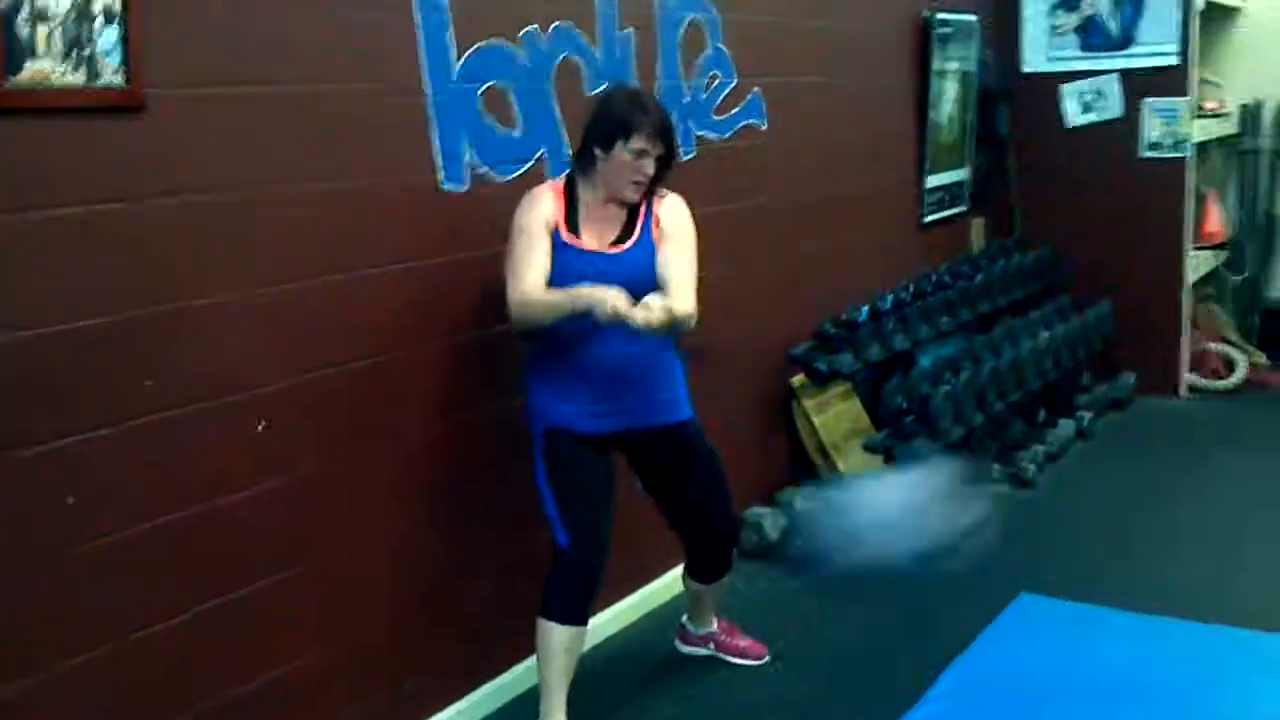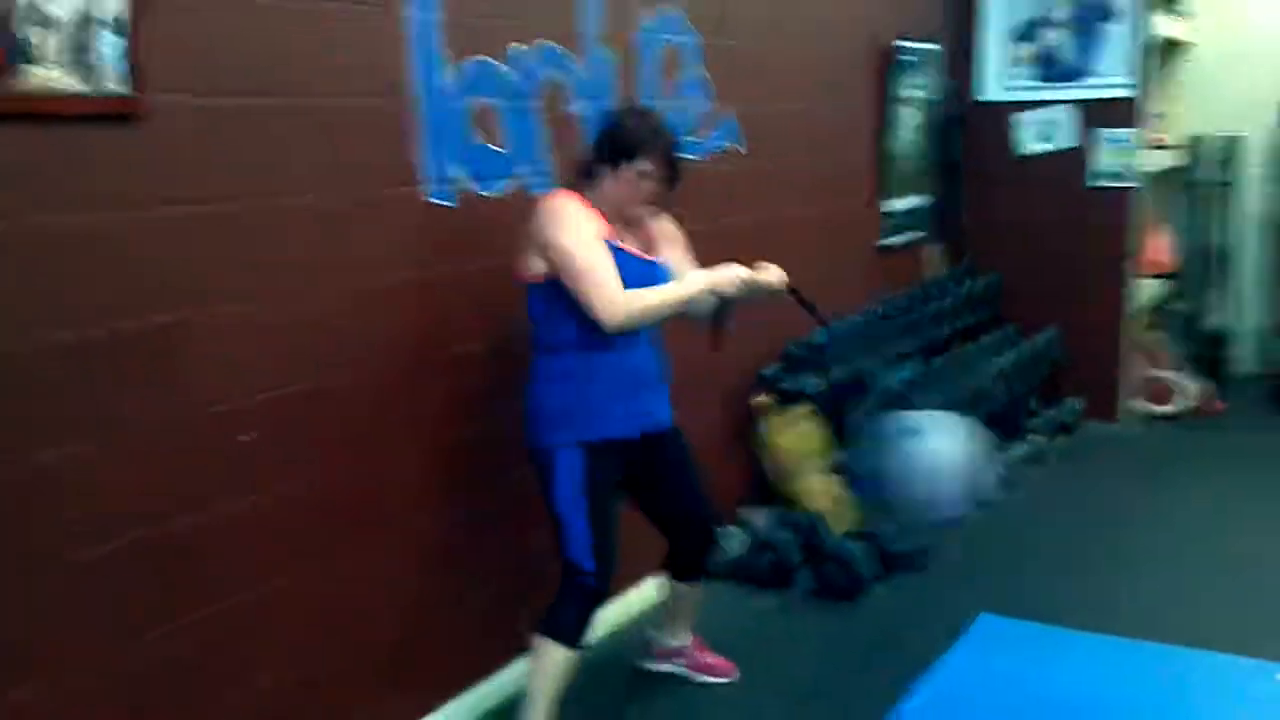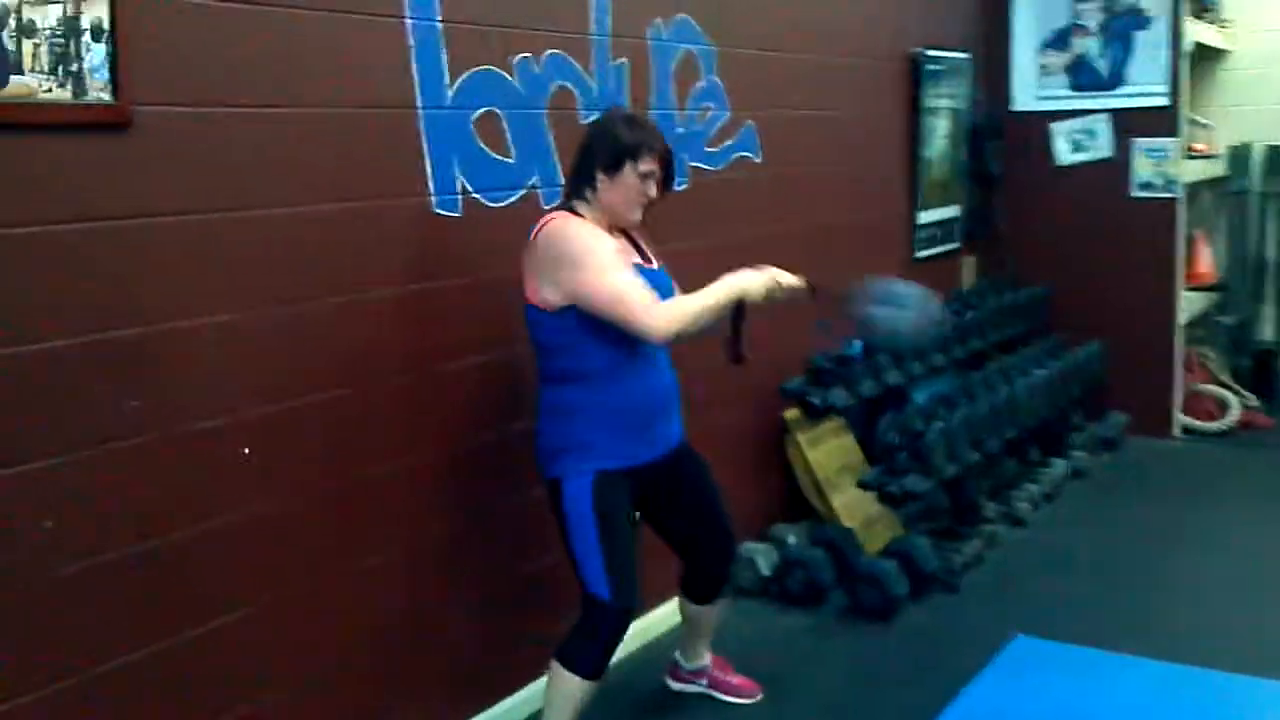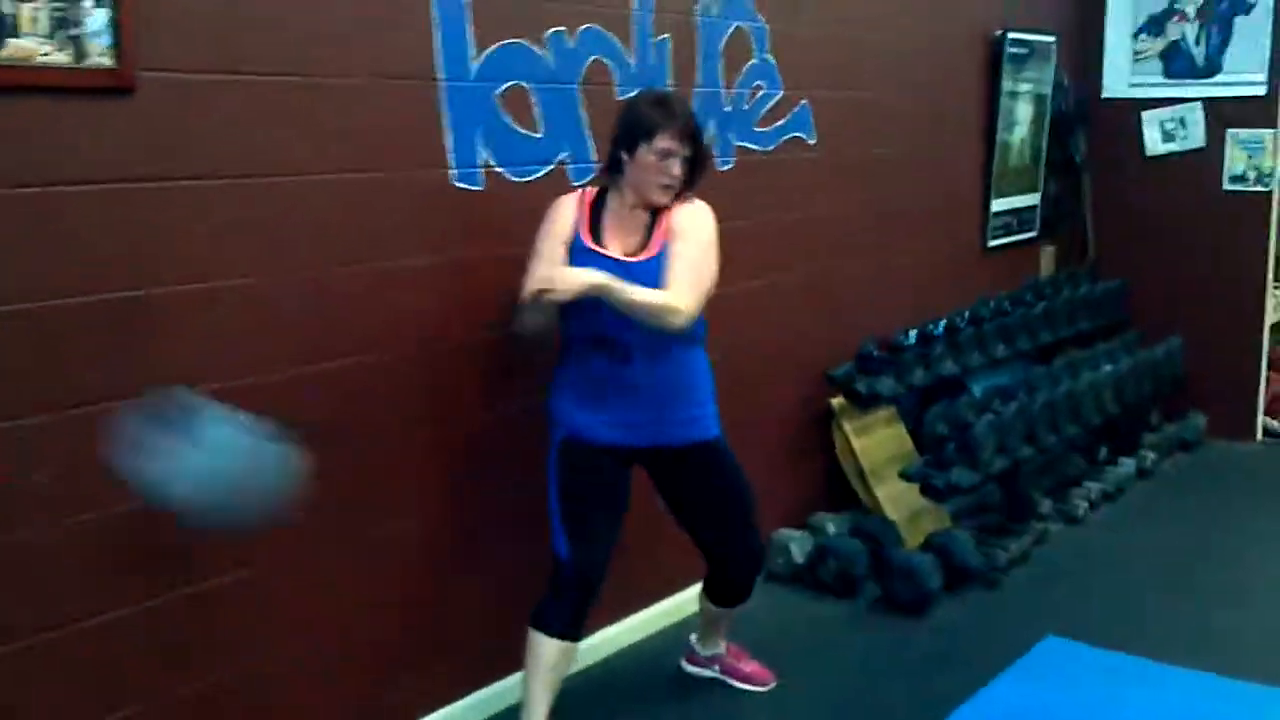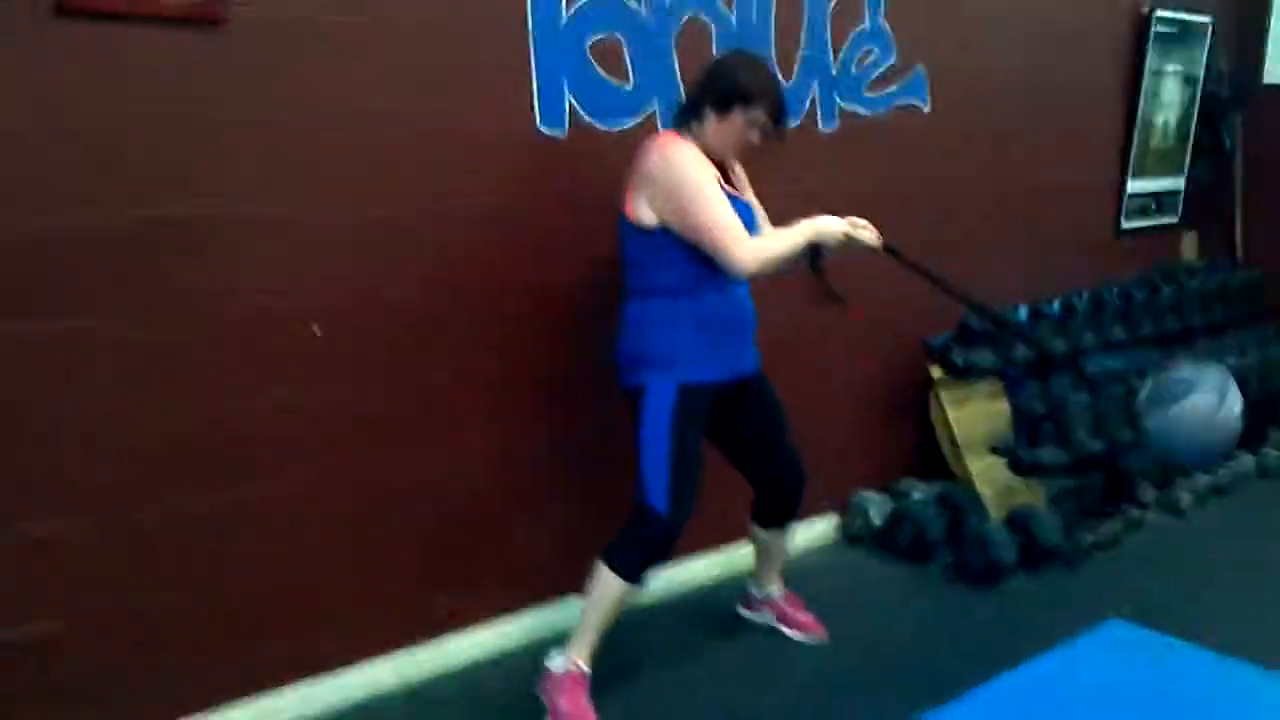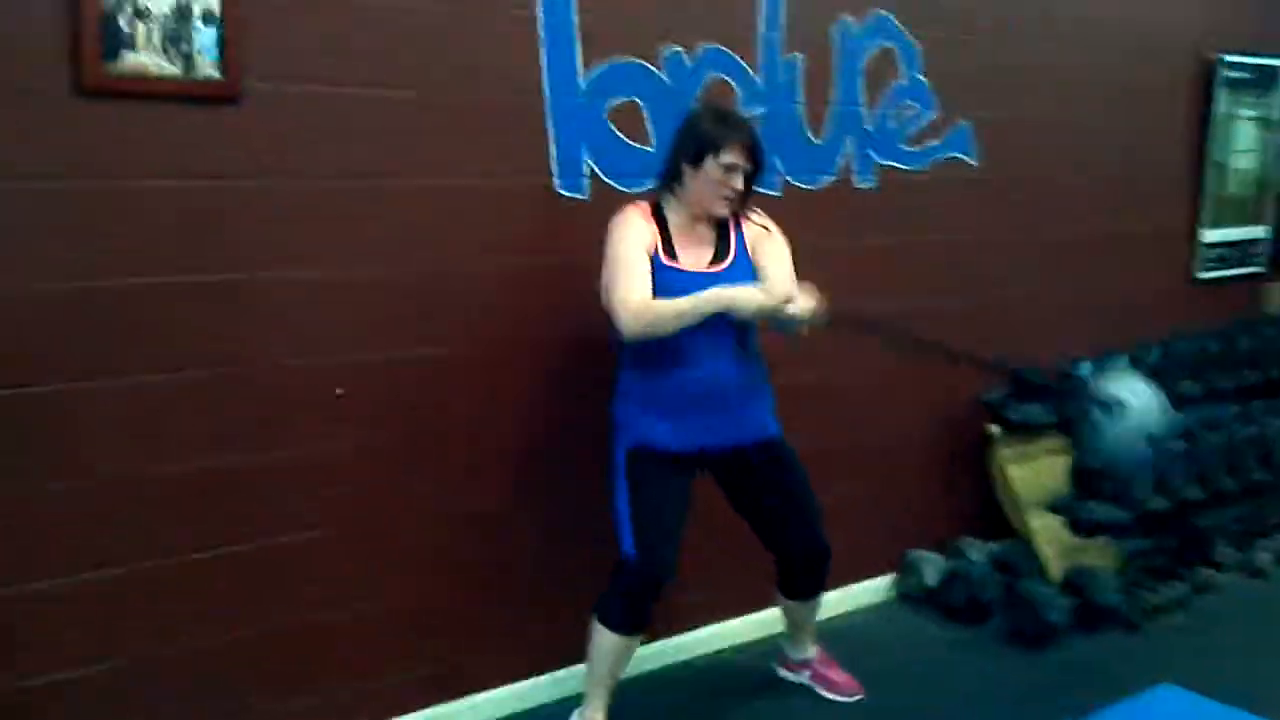
dt=0.5s
person 1, frame 1
left shoulder: (667, 210)
right shoulder: (543, 205)
left elbow: (684, 308)
right elbow: (521, 308)
left wrist: (656, 311)
right wrist: (580, 300)
left hip: (657, 410)
right hip: (568, 417)
left knee: (716, 532)
right knee: (578, 560)
left ankle: (701, 628)
person 1, frame 2
left shoulder: (653, 224)
right shoulder: (563, 214)
left elbow: (697, 301)
right elbow: (613, 312)
left wrist: (751, 281)
right wrist: (708, 282)
left hip: (645, 419)
right hip: (577, 431)
left knee: (698, 533)
right knee: (588, 578)
left ankle: (671, 644)
person 1, frame 3
left shoulder: (632, 237)
right shoulder: (565, 234)
left elbow: (668, 318)
right elbow: (658, 323)
left wrist: (749, 290)
right wrist: (734, 284)
left hip: (657, 440)
right hip: (590, 456)
left knee: (714, 548)
right knee: (611, 608)
left ankle: (693, 663)
person 1, frame 4
left shoulder: (692, 218)
right shoulder: (571, 213)
left elbow: (678, 313)
right elbow: (532, 311)
left wrist: (599, 284)
right wrist: (564, 290)
left hip: (681, 422)
right hip: (591, 424)
left knee: (742, 553)
right knee: (575, 574)
left ankle: (708, 649)
person 1, frame 5
left shoulder: (722, 167)
right shoulder: (673, 160)
left elbow: (758, 244)
right elbow: (741, 259)
left wrist: (833, 234)
right wrist: (813, 228)
left hip: (730, 362)
right hip: (671, 370)
left knee: (783, 475)
right knee: (662, 516)
left ankle: (765, 594)
person 1, frame 6
left shoulder: (754, 228)
right shoulder: (636, 225)
left elbow: (776, 312)
right elbow: (632, 321)
left wrist: (794, 304)
right wrist: (722, 296)
left hip: (744, 426)
right hip: (656, 433)
left knee: (806, 545)
right knee: (643, 571)
left ankle: (801, 655)
